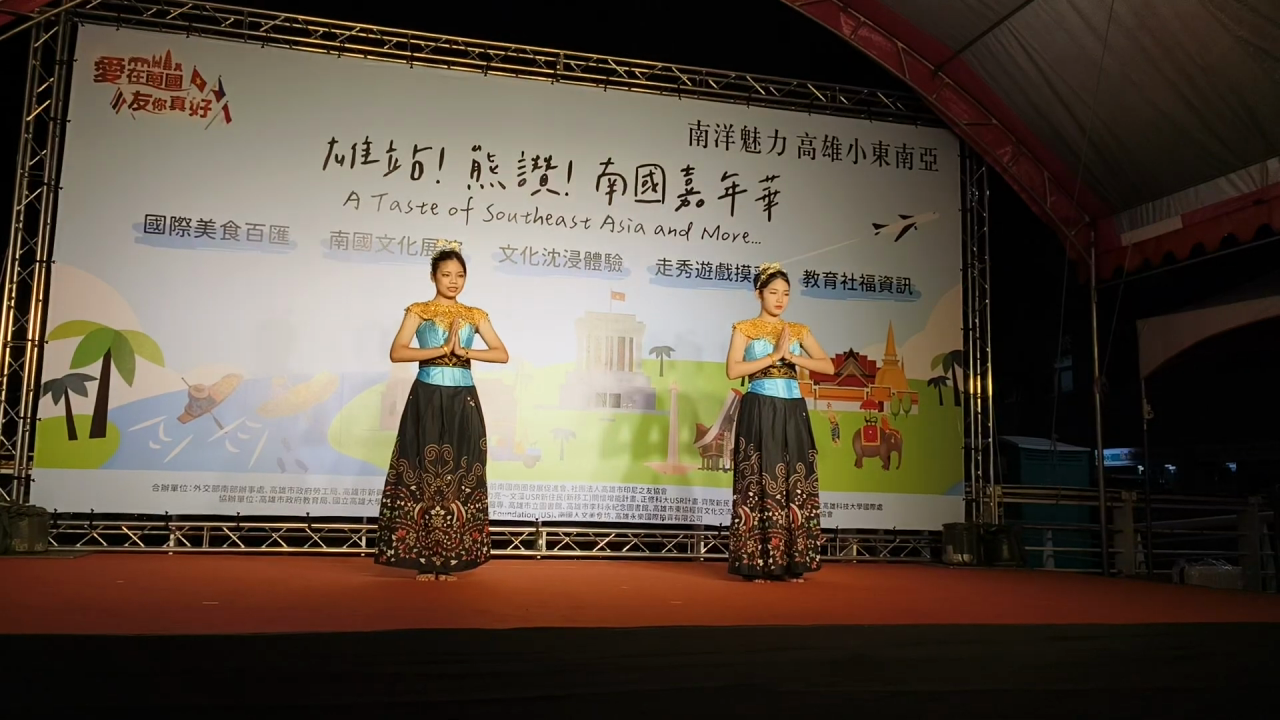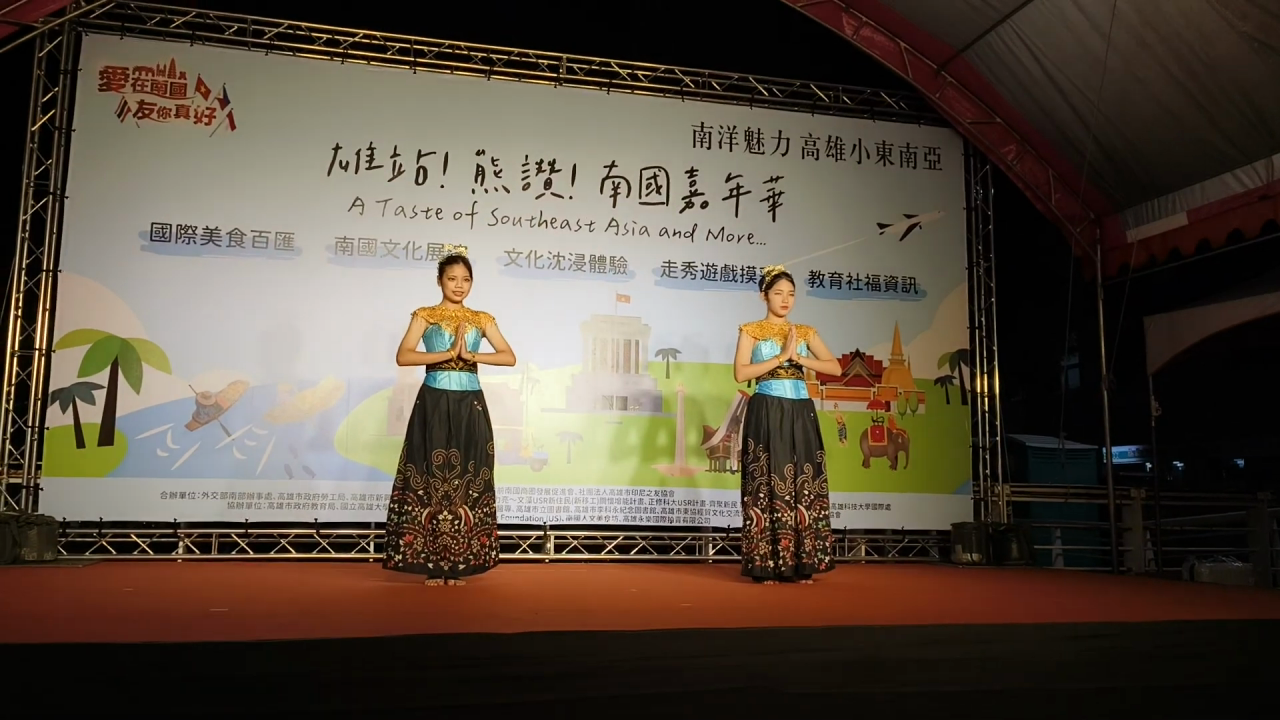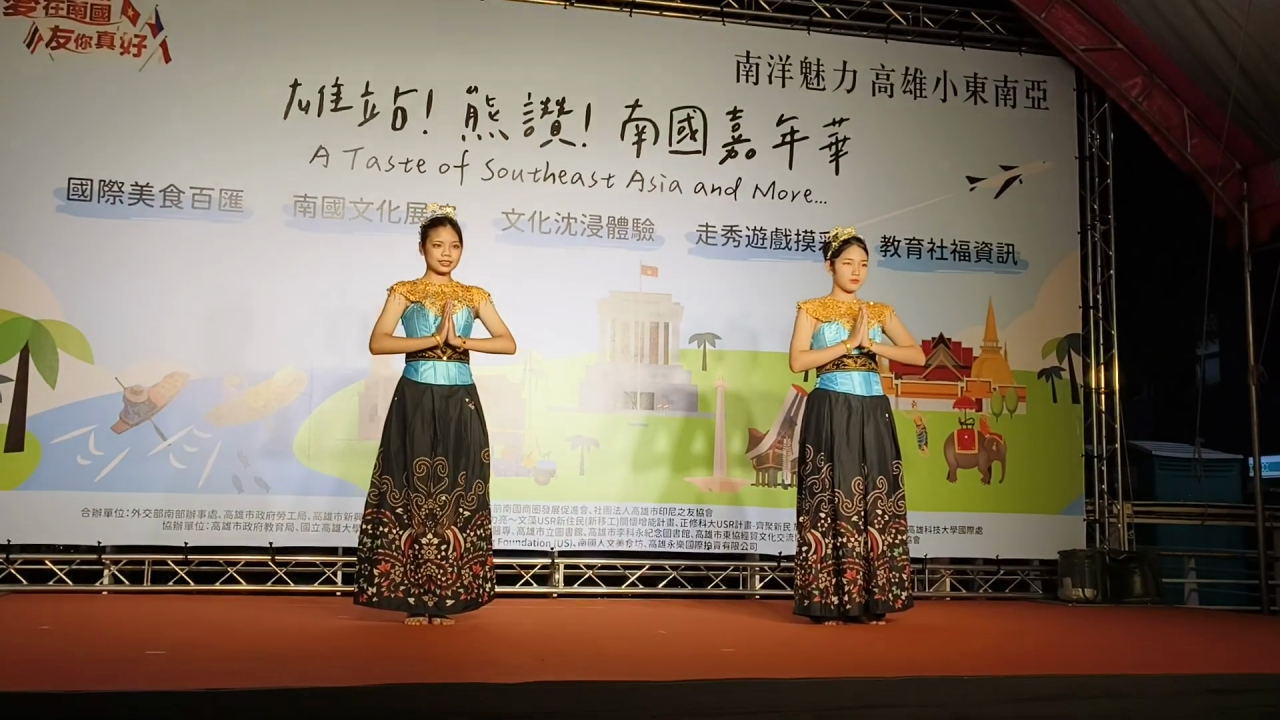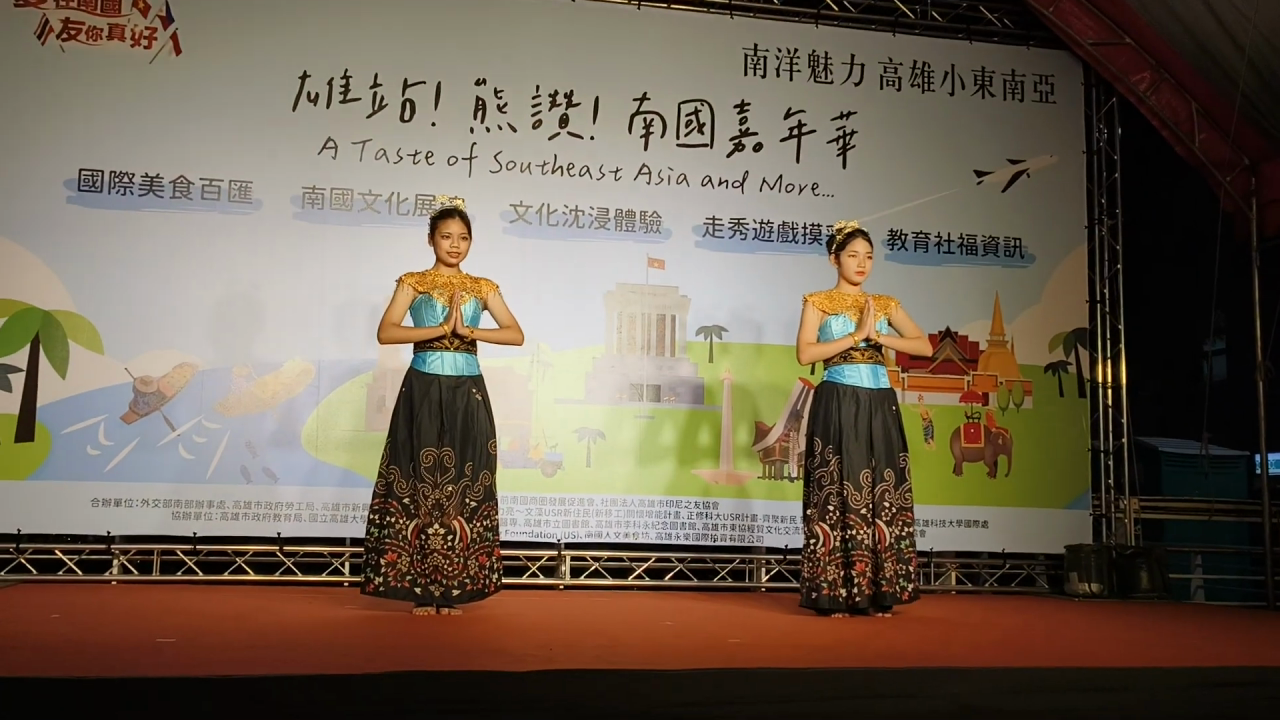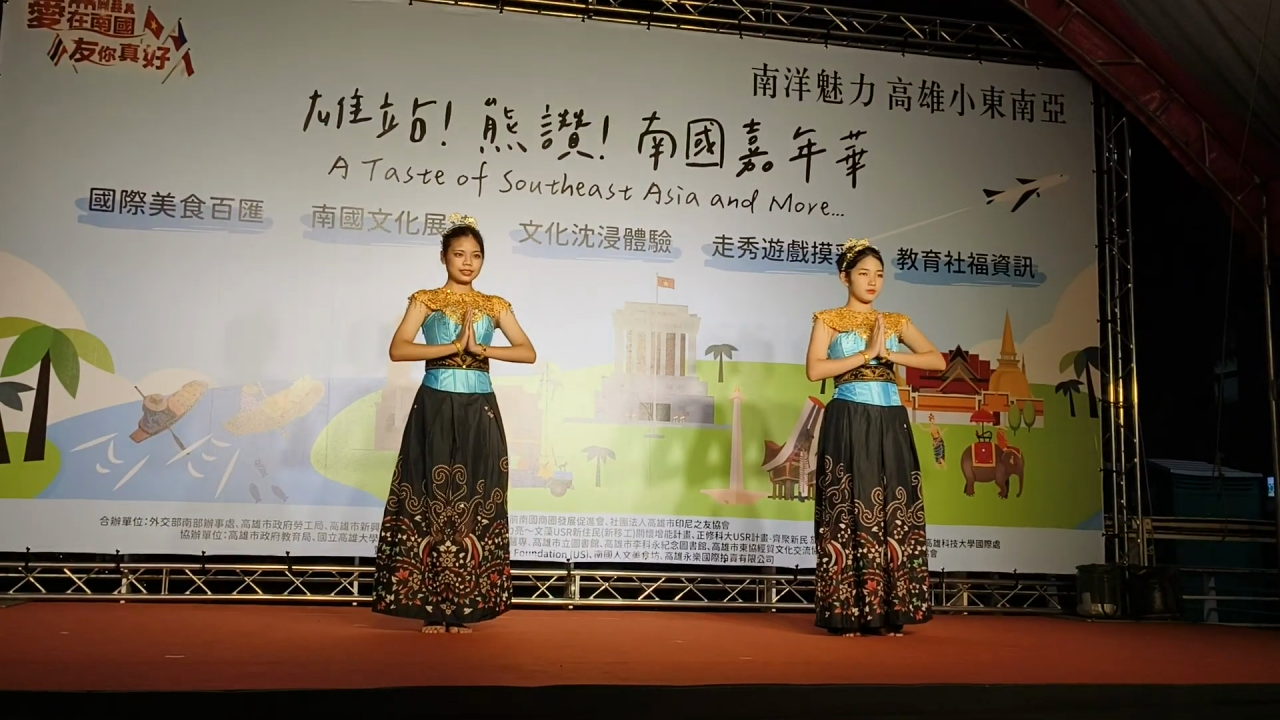
dt=1s
person 1, frame 1
left shoulder: (474, 316)
right shoulder: (418, 311)
left elbow: (502, 354)
right elbow: (396, 352)
left wrist: (464, 351)
right wrist: (442, 349)
left hip: (462, 401)
right hip: (427, 398)
left knee: (459, 476)
right knee: (424, 475)
left ankle: (449, 561)
right ankle: (424, 561)
person 1, frame 2
left shoulder: (481, 319)
right shoulder: (424, 316)
left elbow: (509, 357)
right elbow: (403, 356)
left wrist: (471, 355)
right wrist: (448, 353)
left hip: (469, 405)
right hip: (434, 402)
left knee: (467, 480)
right knee: (431, 477)
left ankle: (457, 565)
right ankle: (433, 565)
person 1, frame 3
left shoulder: (474, 296)
right shoulder: (404, 292)
left elbow: (508, 343)
right elbow: (377, 342)
left wrist: (461, 341)
right wrist: (433, 339)
left hip: (460, 402)
right hip: (415, 400)
left knee: (457, 494)
right knee: (412, 491)
left ankle: (444, 601)
right ankle: (414, 600)
person 1, frame 4
left shoulder: (482, 287)
right shoulder: (412, 283)
left elbow: (516, 334)
right elbow: (385, 332)
left wrist: (468, 331)
right wrist: (440, 328)
left hip: (466, 393)
right hip: (423, 390)
left knee: (462, 485)
right knee: (420, 483)
left ankle: (452, 591)
right ankle: (421, 590)
person 1, frame 5
left shoulder: (494, 306)
right shoulder: (425, 301)
left elbow: (528, 353)
right elbow: (397, 350)
left wrist: (481, 348)
right wrist: (454, 345)
left hip: (479, 411)
right hip: (435, 407)
left knee: (475, 504)
right knee: (431, 501)
left ankle: (463, 610)
right ankle: (432, 609)
person 2, frame 1
left shoulder: (799, 331)
right shoulder: (745, 329)
left elbow: (828, 366)
right elbow: (733, 370)
left wrist: (791, 356)
right wrist: (774, 356)
left hip: (793, 412)
right hip: (759, 411)
left knee: (795, 483)
right knee: (759, 482)
left ankle: (791, 564)
right ankle: (757, 564)
person 2, frame 2
left shoulder: (805, 332)
right shoulder: (751, 331)
left elbow: (835, 368)
right elbow: (740, 373)
left wrist: (798, 357)
right wrist: (781, 356)
left hip: (800, 413)
right hip: (767, 412)
left knee: (803, 483)
right knee: (768, 483)
left ankle: (801, 566)
right ankle: (767, 566)
person 2, frame 3
left shoulder: (880, 312)
right shoulder: (812, 309)
left elbow: (918, 355)
right elbow: (797, 361)
left wrist: (870, 344)
right wrist: (849, 342)
left hip: (873, 413)
right hip: (830, 412)
left knee: (875, 500)
right knee: (831, 499)
left ankle: (872, 603)
right ankle: (829, 603)
person 2, frame 4
left shoulder: (886, 304)
right shoulder: (818, 302)
left elbow: (925, 347)
right elbow: (805, 353)
left wrist: (878, 336)
right wrist: (856, 335)
left hip: (880, 406)
right hip: (838, 405)
left knee: (882, 493)
right knee: (838, 493)
left ankle: (877, 593)
right ankle: (836, 595)
person 2, frame 5
left shoulder: (896, 322)
right shoulder: (828, 320)
left elbow: (938, 361)
right elbow: (814, 370)
left wrist: (889, 353)
right wrist: (867, 353)
left hip: (890, 423)
right hip: (848, 422)
left knee: (894, 512)
right knee: (849, 511)
left ankle: (889, 613)
right ankle: (848, 614)
